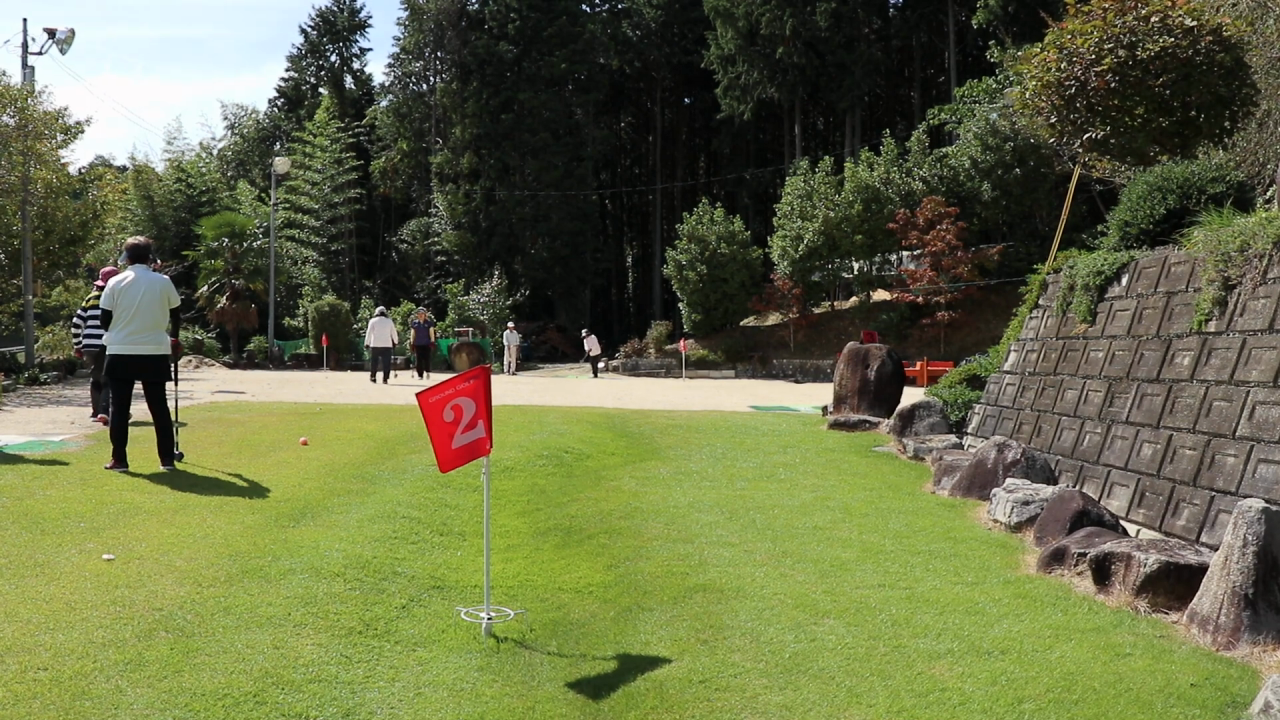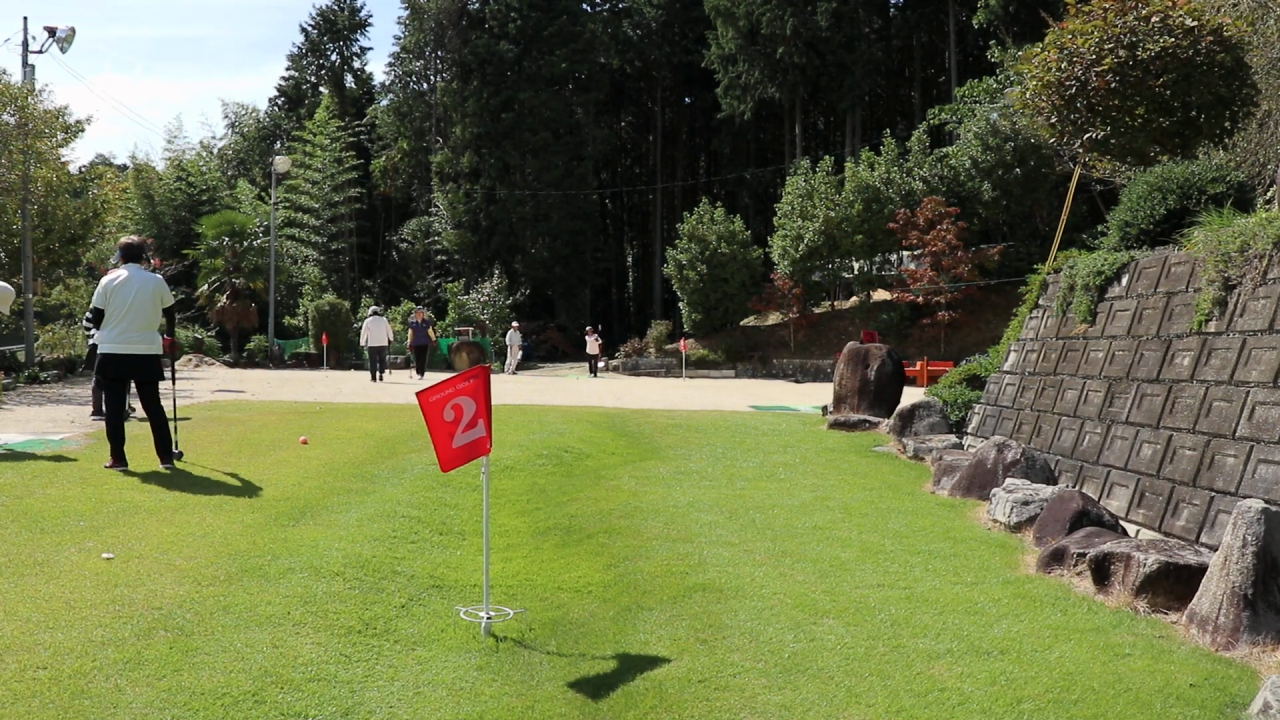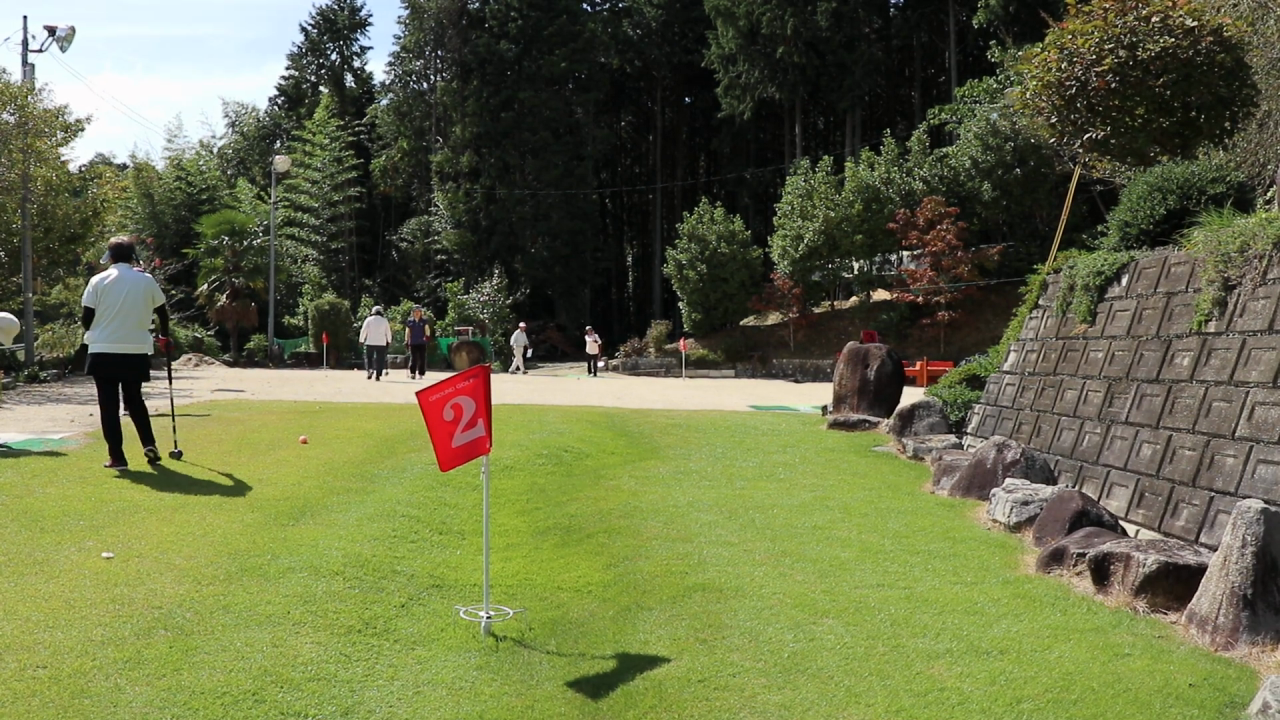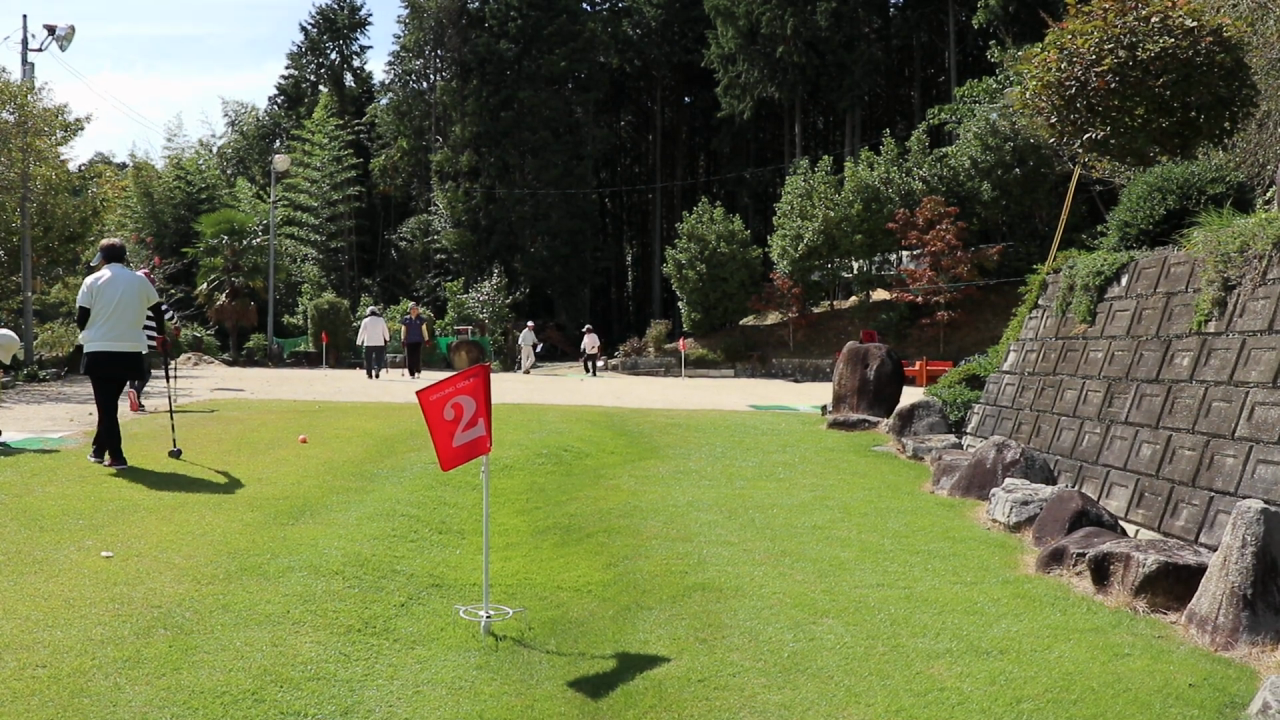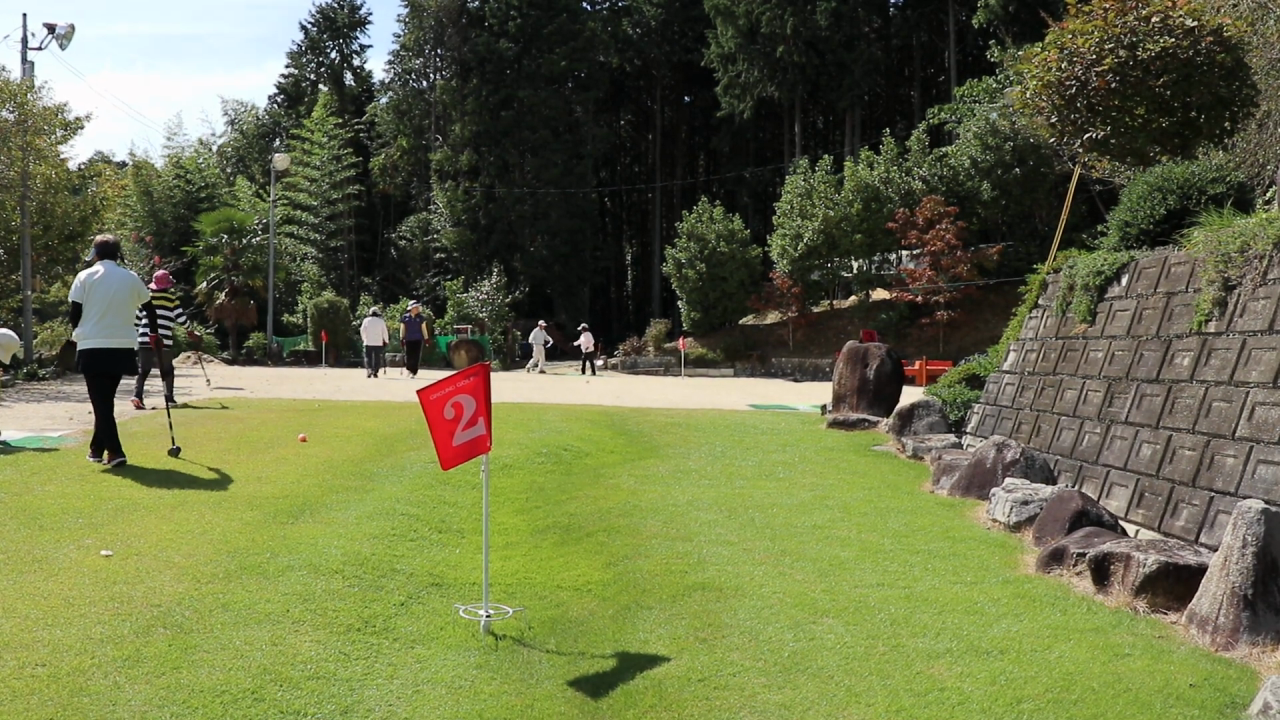
dt=0.4s
person 1, frame 1
left shoulder: (115, 282)
right shoulder: (163, 282)
left elbow: (104, 320)
right elbow: (175, 315)
right wrist: (174, 339)
left hip: (120, 353)
right hip: (155, 353)
left knee: (119, 408)
right knee: (159, 407)
left ankle: (119, 459)
right ankle: (167, 458)
person 1, frame 2
left shoulder: (108, 281)
right shoulder: (156, 281)
left elbow: (96, 318)
right elbow: (170, 314)
right wrist: (169, 338)
left hip: (112, 352)
right hip: (146, 352)
left knee: (114, 407)
right knee: (153, 406)
left ankle: (118, 458)
right ankle: (166, 456)
person 1, frame 3
left shoulder: (98, 281)
right shoulder: (147, 281)
left elbow: (86, 318)
right elbow: (162, 313)
right wrist: (164, 337)
left hip: (104, 351)
right hip: (136, 352)
left knee: (109, 405)
right knee: (135, 402)
left ankle: (117, 457)
right ankle: (149, 444)
person 1, frame 4
left shoulder: (92, 280)
right shoulder: (139, 280)
left elbow: (82, 317)
right elbow: (157, 311)
left wrist: (89, 334)
right wrist: (161, 335)
left hip: (99, 350)
right hip: (130, 350)
left knee: (105, 403)
right knee: (111, 401)
left ankle: (116, 456)
right ankle: (99, 448)
person 1, frame 5
left shoulder: (85, 276)
right shoulder: (131, 278)
left elbow: (74, 313)
right elbow: (150, 309)
left wrist: (77, 332)
right wrist: (154, 334)
left hip: (92, 347)
right hip: (121, 347)
left knee: (100, 401)
right knee: (106, 399)
left ankle: (114, 451)
right ankle: (97, 449)
